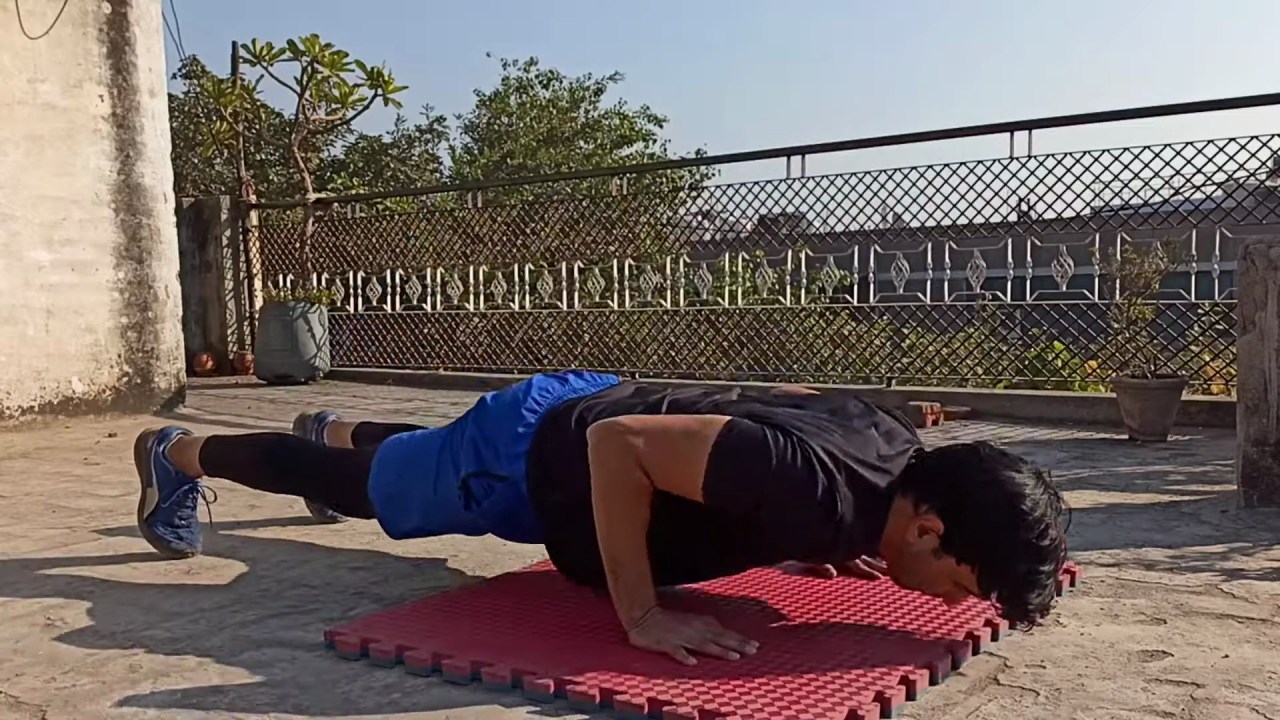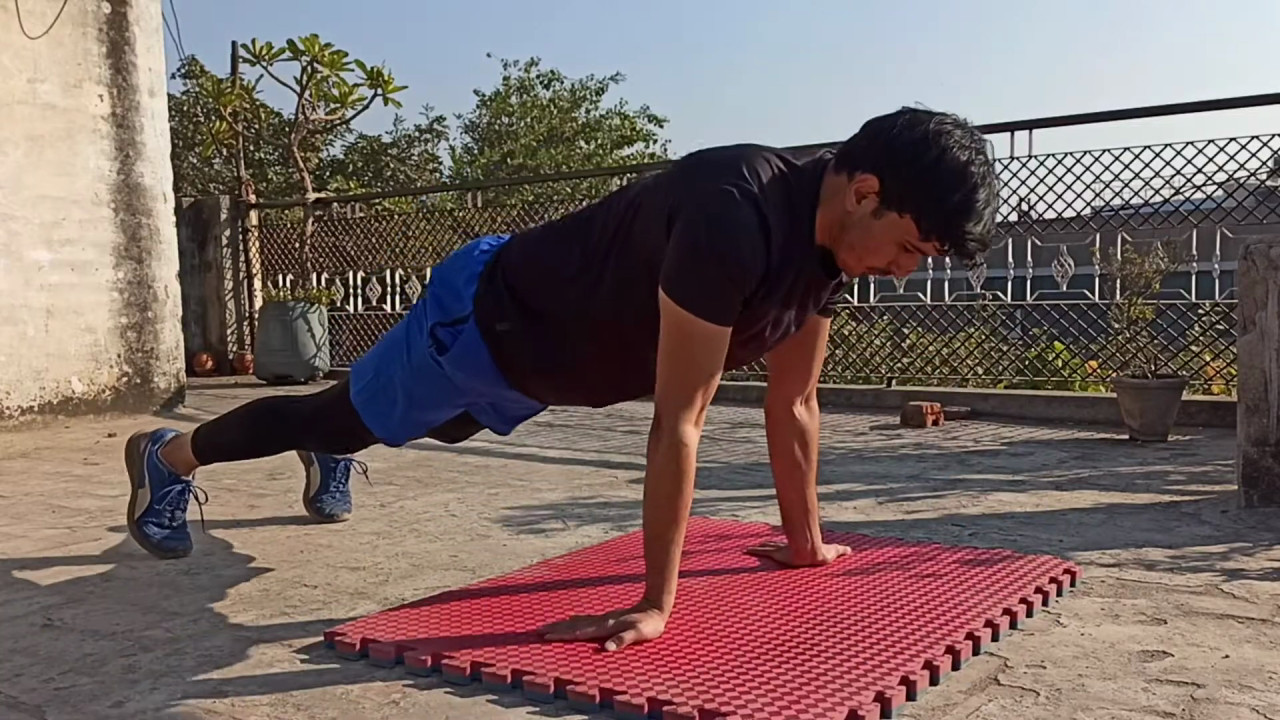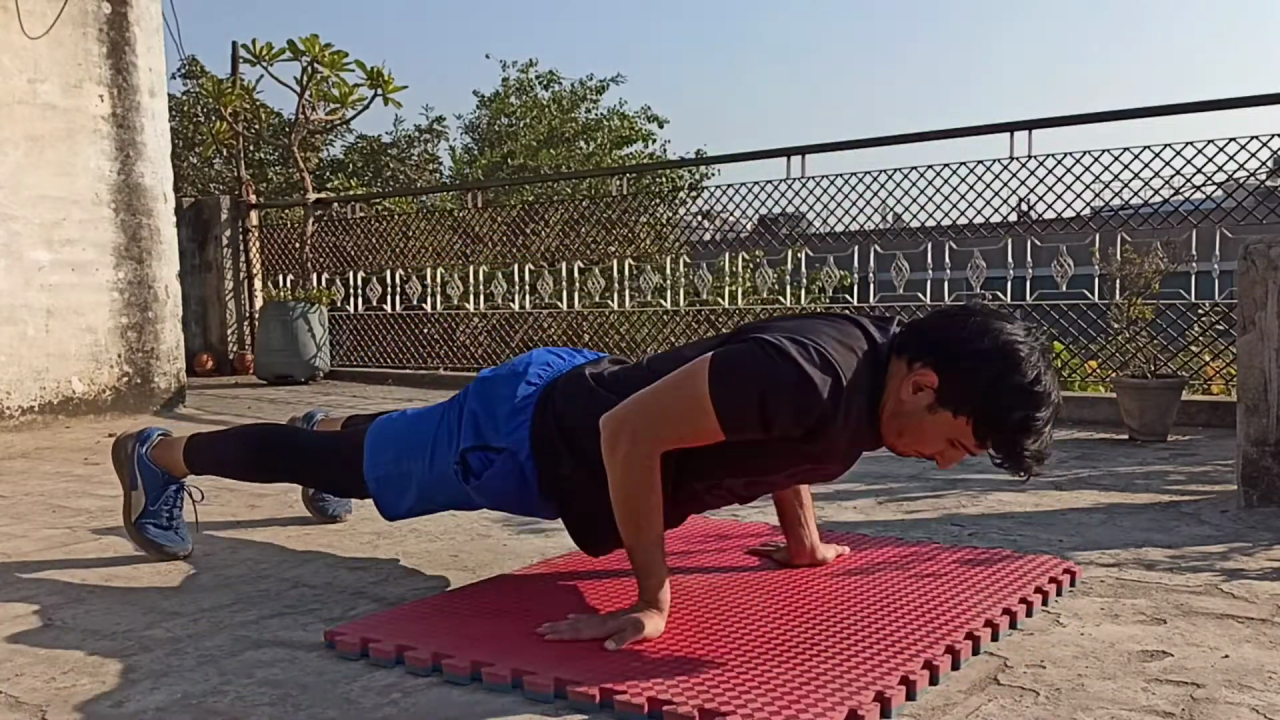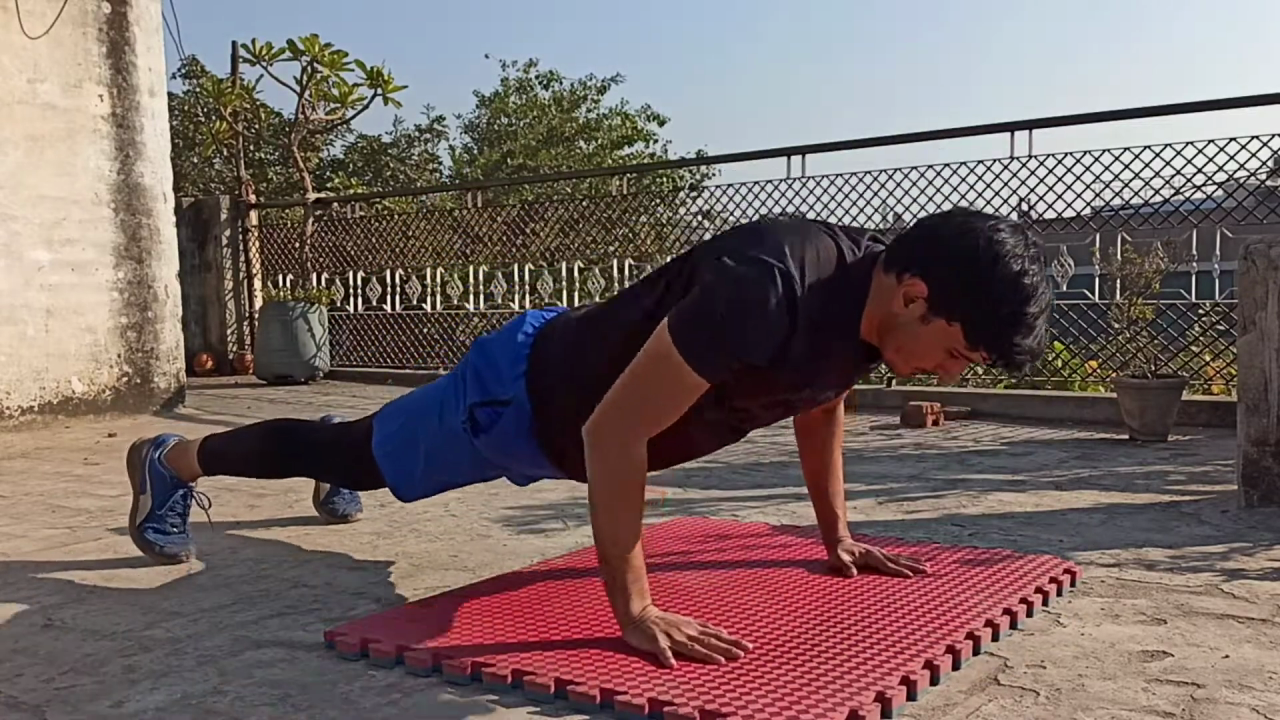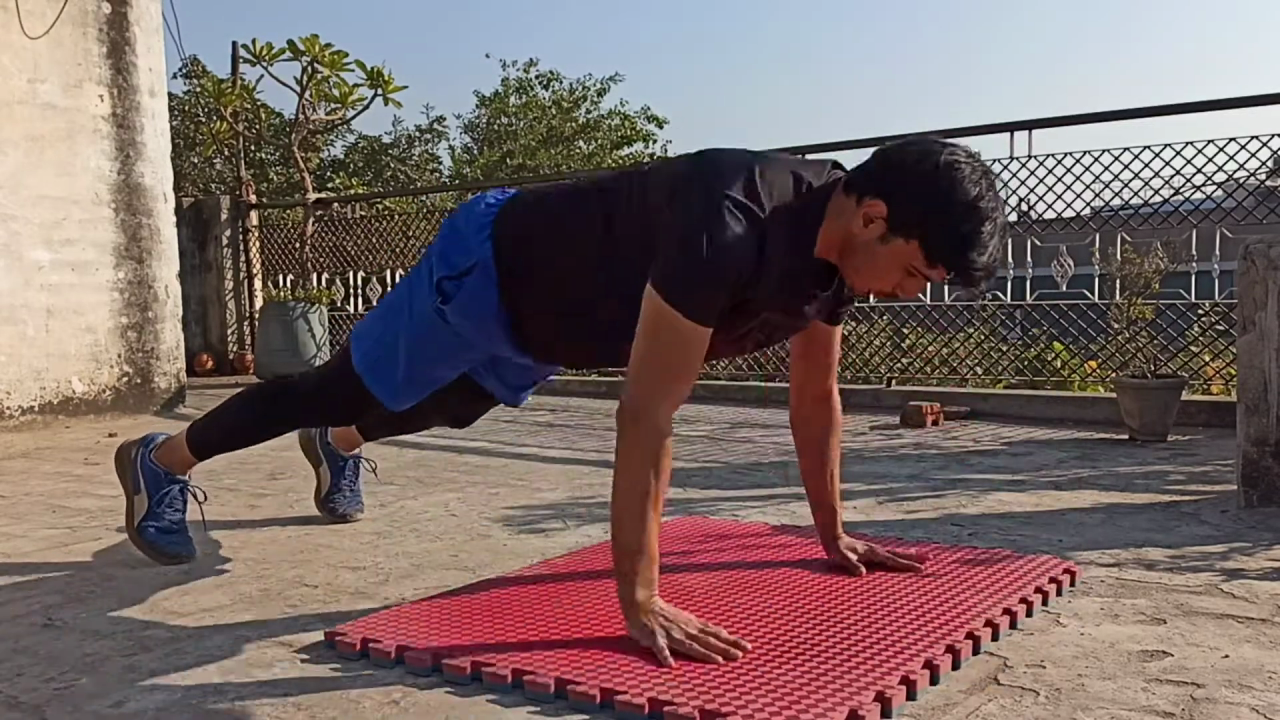
dt=1s
person 1, frame 1
left shoulder: (896, 449)
right shoulder: (814, 488)
left elbow: (791, 394)
right elbow: (617, 443)
left wrist: (829, 553)
right wrist: (640, 614)
left hip: (586, 406)
right hip: (534, 462)
left knee: (406, 462)
right knee: (352, 487)
left ankle: (334, 430)
right ankle: (179, 452)
person 1, frame 2
left shoulder: (828, 247)
right shoulder: (733, 213)
left elbow: (793, 404)
right elbow: (679, 419)
left wrist: (805, 540)
right wrist: (656, 603)
left hip: (550, 354)
right hip: (485, 317)
left knee: (445, 429)
right knee: (342, 414)
left ankle: (329, 461)
right ankle: (168, 456)
person 1, frame 3
left shoulder: (875, 362)
right shoulder: (811, 380)
right elbow: (628, 430)
left wrist: (802, 539)
right wrist: (651, 597)
left hip: (578, 390)
right hip: (531, 435)
left knee: (404, 442)
right knee: (349, 471)
left ankle: (325, 422)
right ankle: (161, 453)
person 1, frame 4
left shoulder: (866, 301)
right shoulder: (767, 288)
left elbow: (819, 410)
right elbow: (613, 434)
left wrist: (837, 538)
right wrist: (632, 609)
left hip: (569, 392)
right hip: (525, 394)
right knee: (360, 460)
left ankle: (342, 433)
right ankle: (172, 461)
person 1, frame 5
left shoulder: (836, 249)
right shoulder: (733, 222)
left elbow: (816, 391)
right elbow: (647, 414)
left wrist: (834, 535)
right wrist: (638, 596)
left hip: (551, 317)
right hip: (490, 271)
left knee: (442, 409)
right knee: (337, 386)
left ankle: (337, 449)
right ankle: (161, 461)
